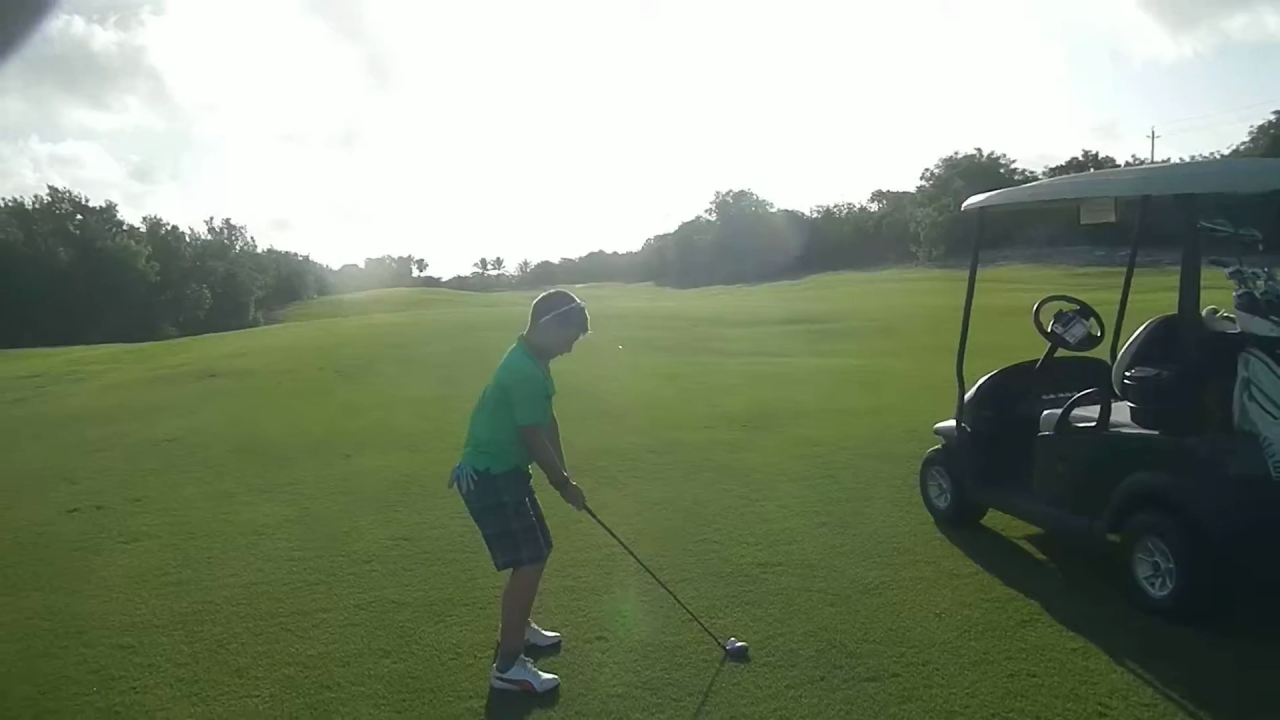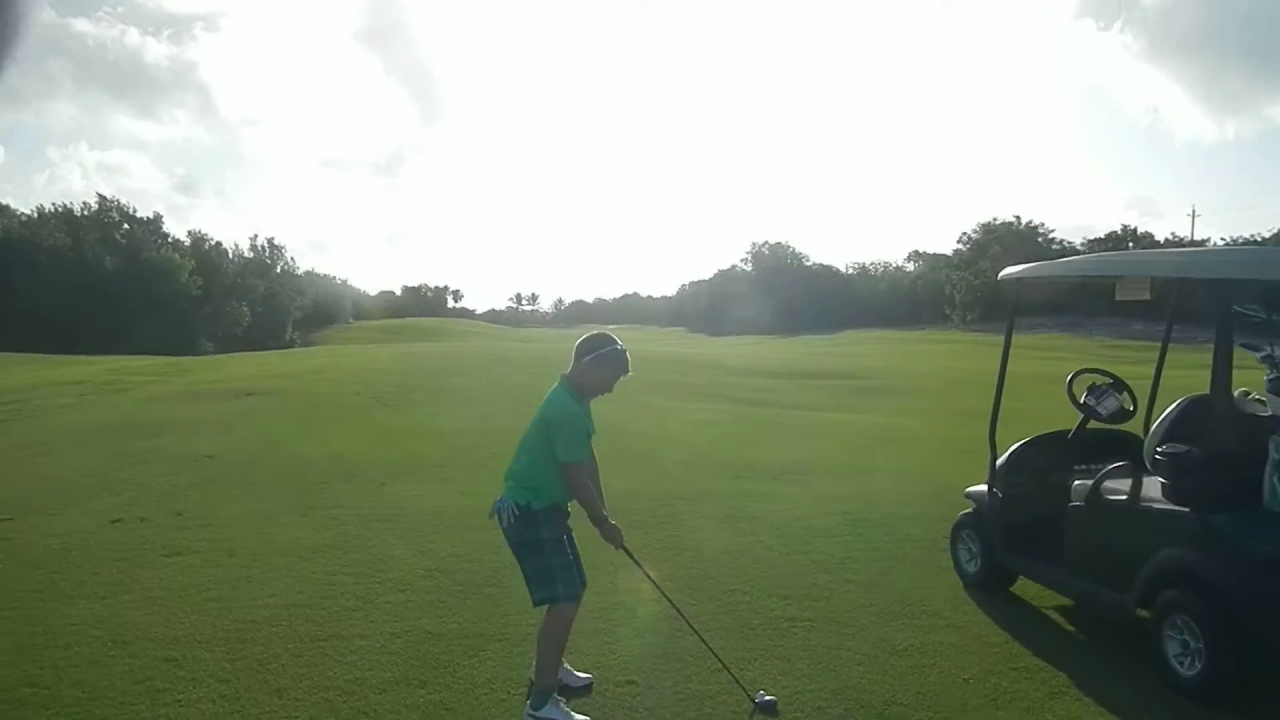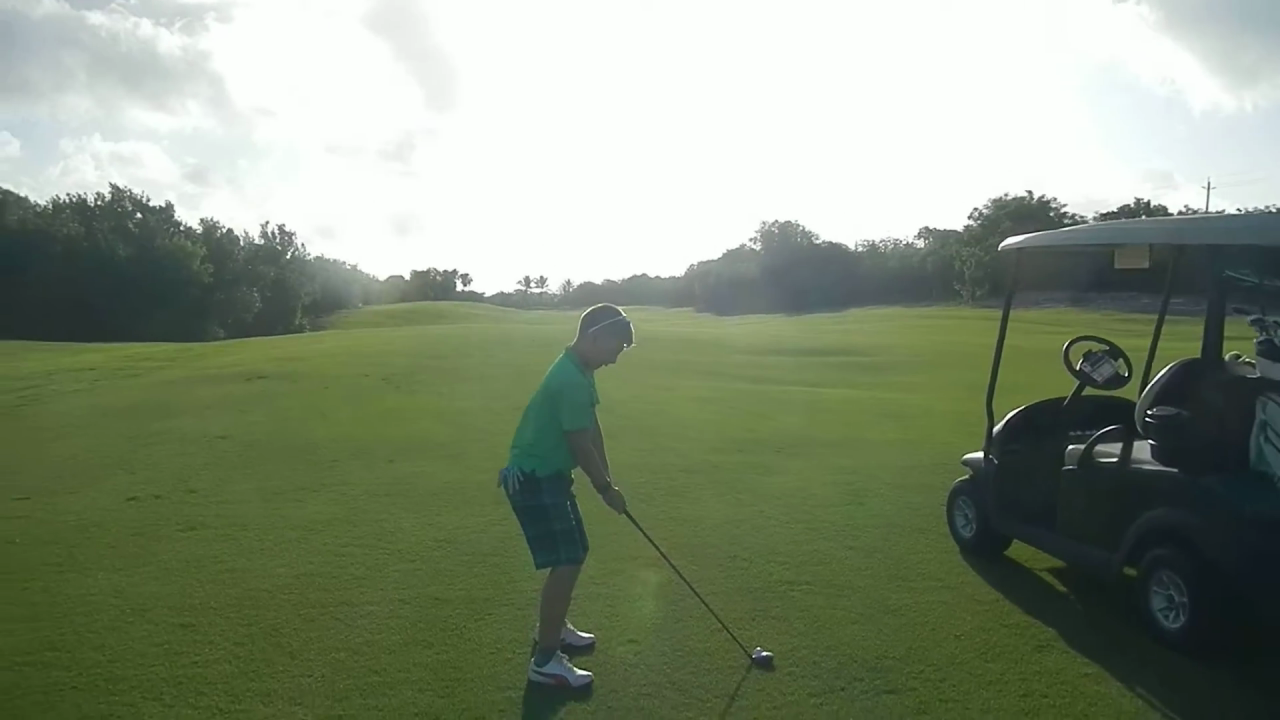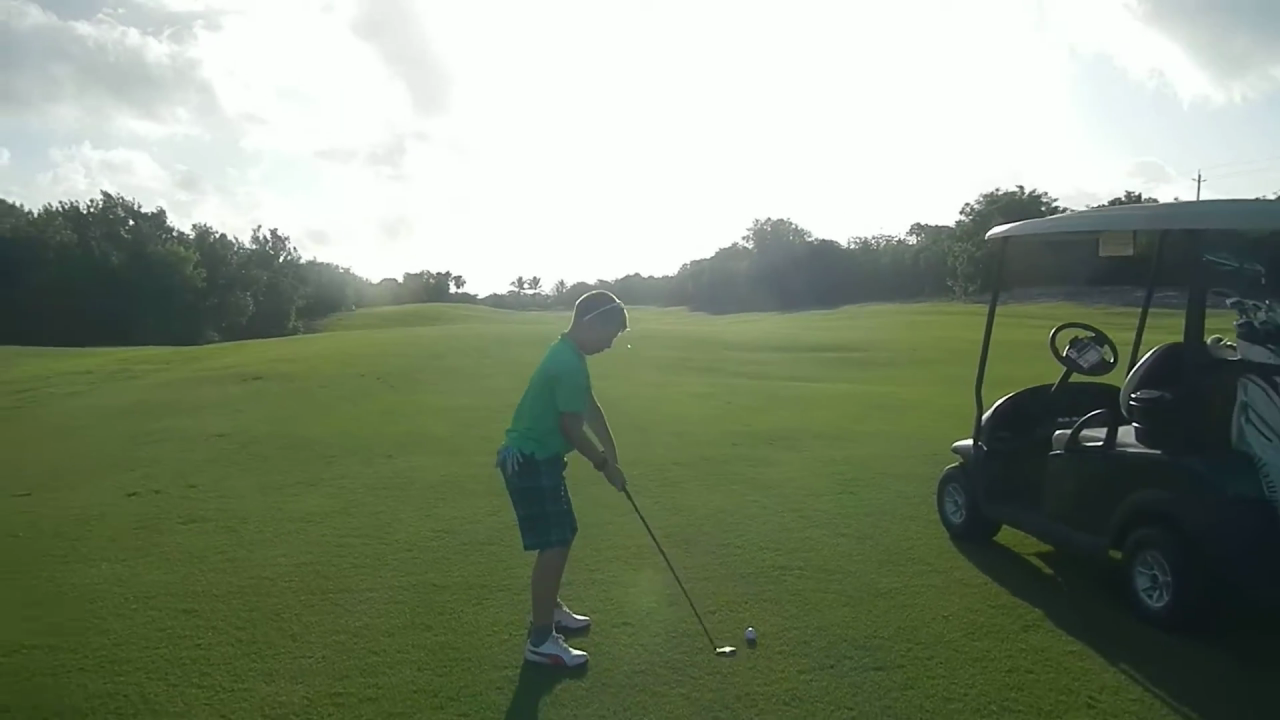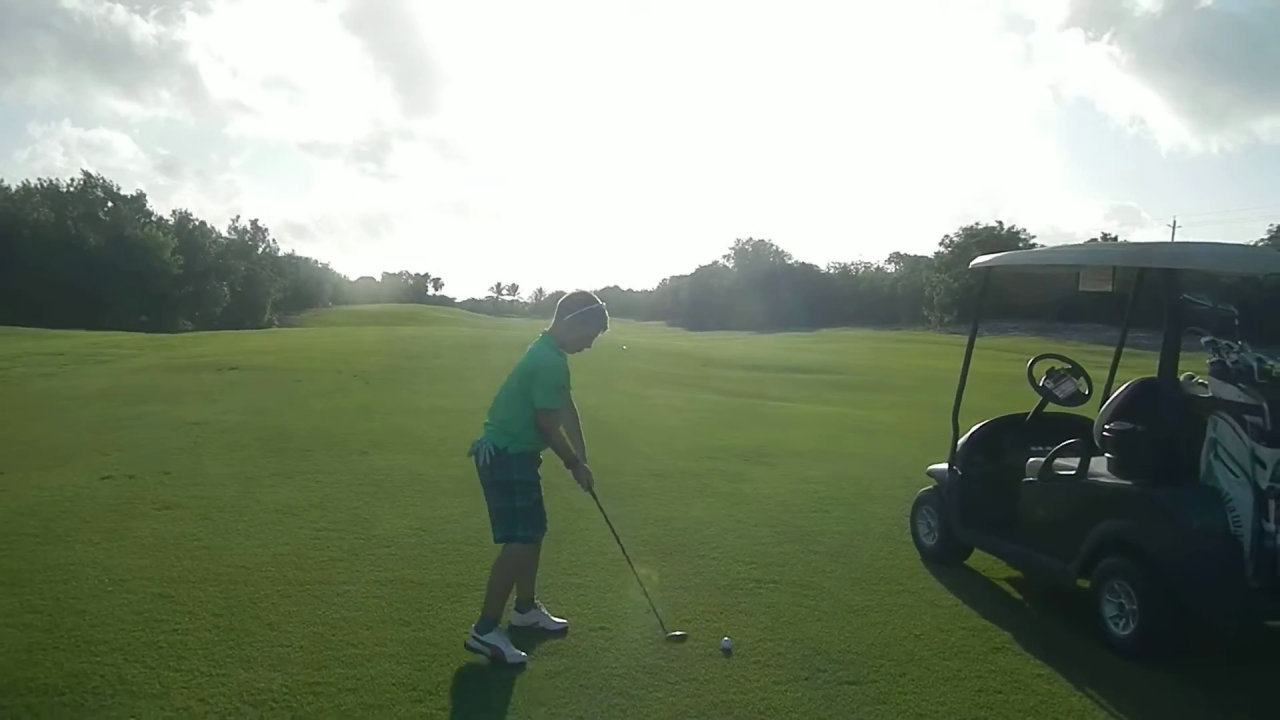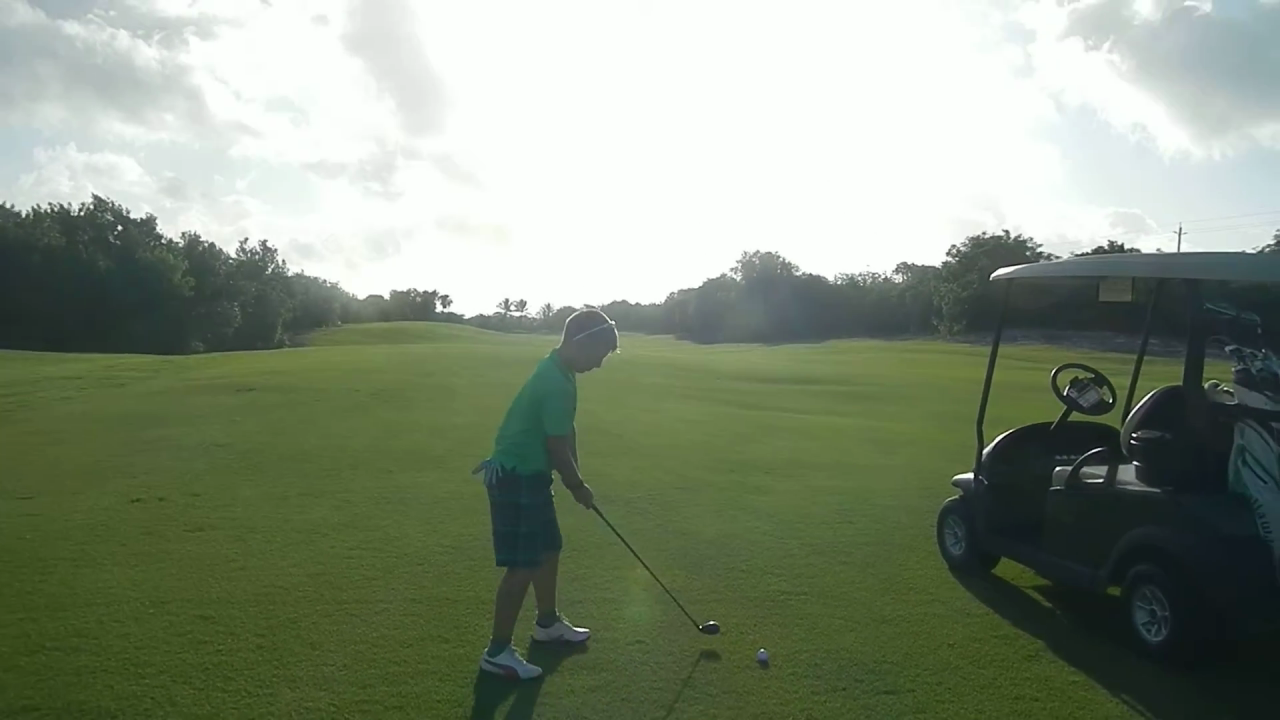
dt=0.3s
person 1, frame 1
left shoulder: (534, 362)
right shoulder: (522, 372)
left elbow: (548, 421)
right elbow: (534, 438)
left wrist: (563, 473)
right wrist: (563, 484)
left hip: (505, 470)
right hip: (489, 477)
left knee: (536, 552)
right knee: (528, 562)
left ankle: (519, 627)
right ankle: (508, 665)
person 1, frame 2
left shoulder: (575, 401)
right shoulder: (566, 410)
left elbow: (588, 460)
right elbow: (576, 477)
left wrist: (603, 513)
right wrist: (603, 523)
left hip: (544, 506)
right hip: (529, 512)
left knee: (572, 589)
right knee: (564, 600)
left ankle: (551, 664)
person 1, frame 3
left shoulder: (579, 371)
right shoulder: (569, 380)
left elbow: (592, 428)
right elbow: (579, 443)
left wrist: (607, 479)
right wrist: (605, 488)
left hip: (548, 473)
right hip: (534, 479)
left knee: (573, 554)
right knee: (566, 562)
left ankle: (554, 626)
right ankle: (545, 659)
person 1, frame 4
left shoulder: (570, 356)
right shoulder: (567, 364)
left elbow: (591, 408)
right elbow: (572, 427)
left wrist: (612, 454)
right wrist: (604, 463)
left hip: (539, 458)
right hip: (529, 462)
left knee: (561, 536)
right knee: (552, 544)
left ankle: (549, 607)
right ankle: (541, 639)
person 1, frame 5
left shoulder: (551, 355)
right shoulder: (547, 361)
left elbow: (566, 409)
right elbow: (547, 424)
left wrist: (582, 456)
right wrist: (574, 463)
left hip: (517, 453)
right hip: (505, 455)
left knee: (532, 534)
right knee: (519, 540)
left ankle: (526, 607)
right ankle: (486, 628)
person 1, frame 6
left shoulder: (561, 374)
right shoulder: (555, 385)
left elbow: (568, 431)
right elbow: (557, 447)
left wrist: (574, 477)
right wrist: (577, 486)
left hip: (531, 473)
right hip: (516, 477)
left knee: (547, 550)
right knee: (523, 564)
left ankle: (549, 620)
right ankle: (498, 651)
